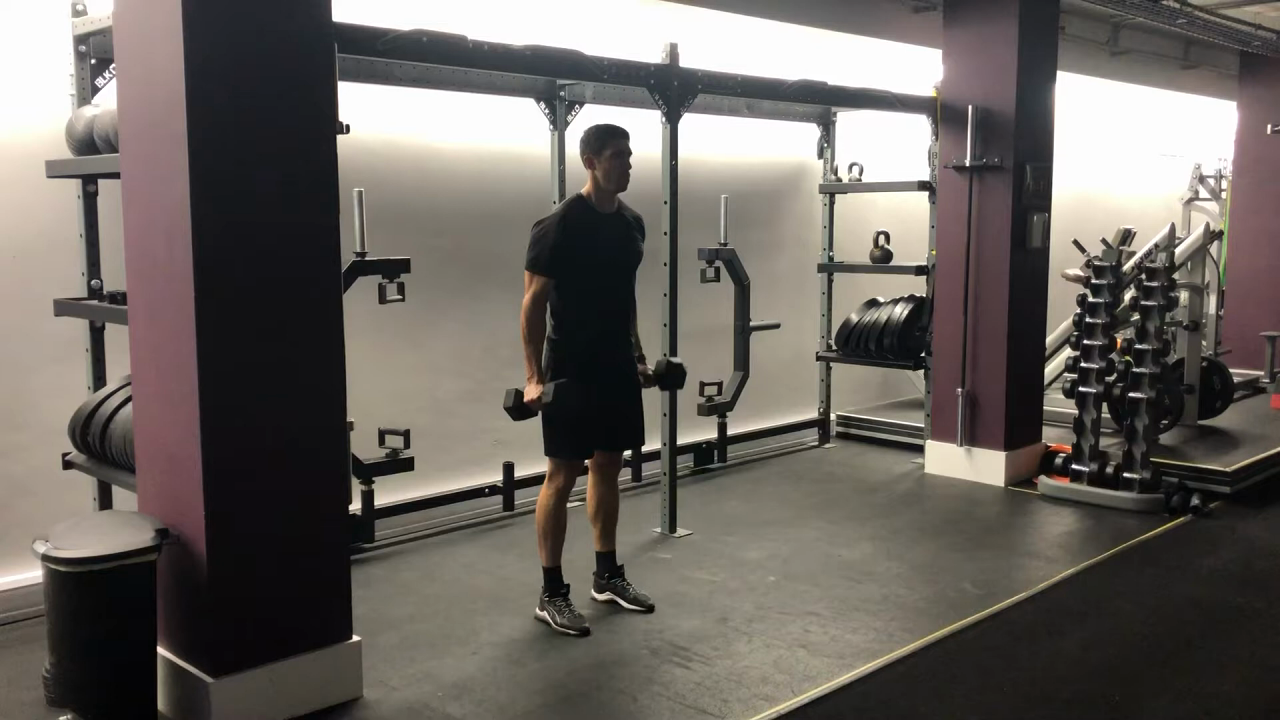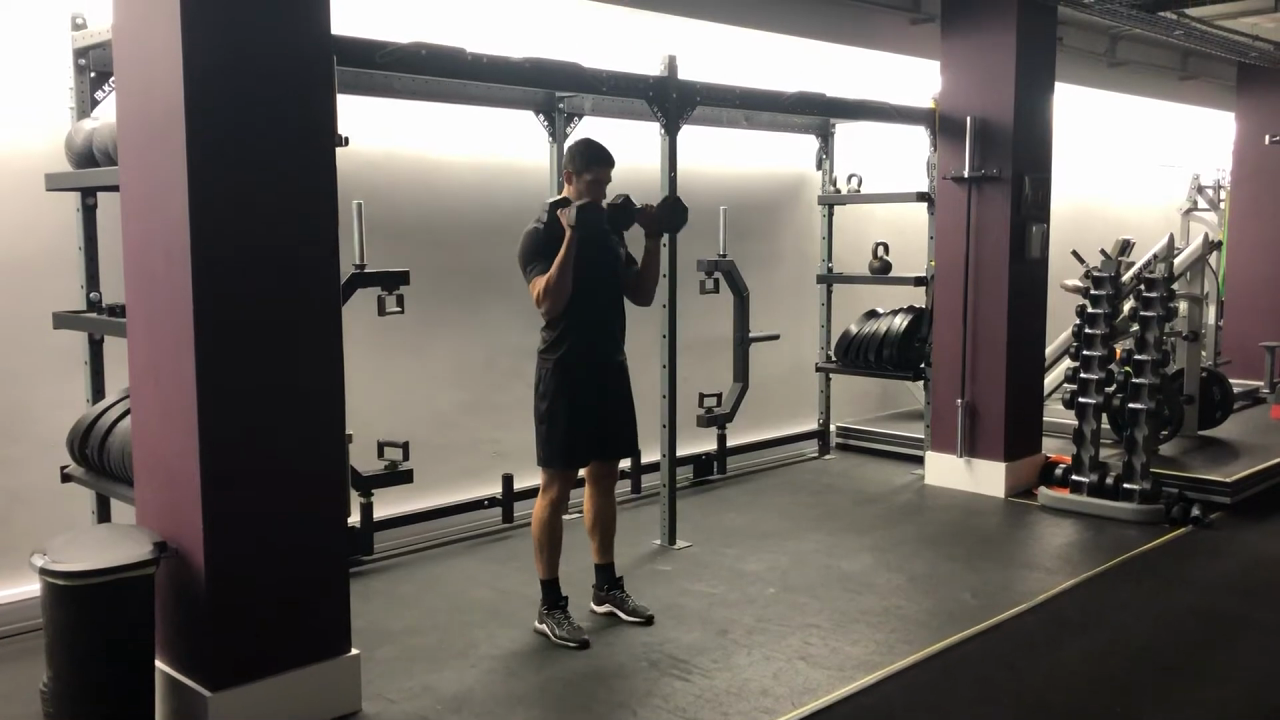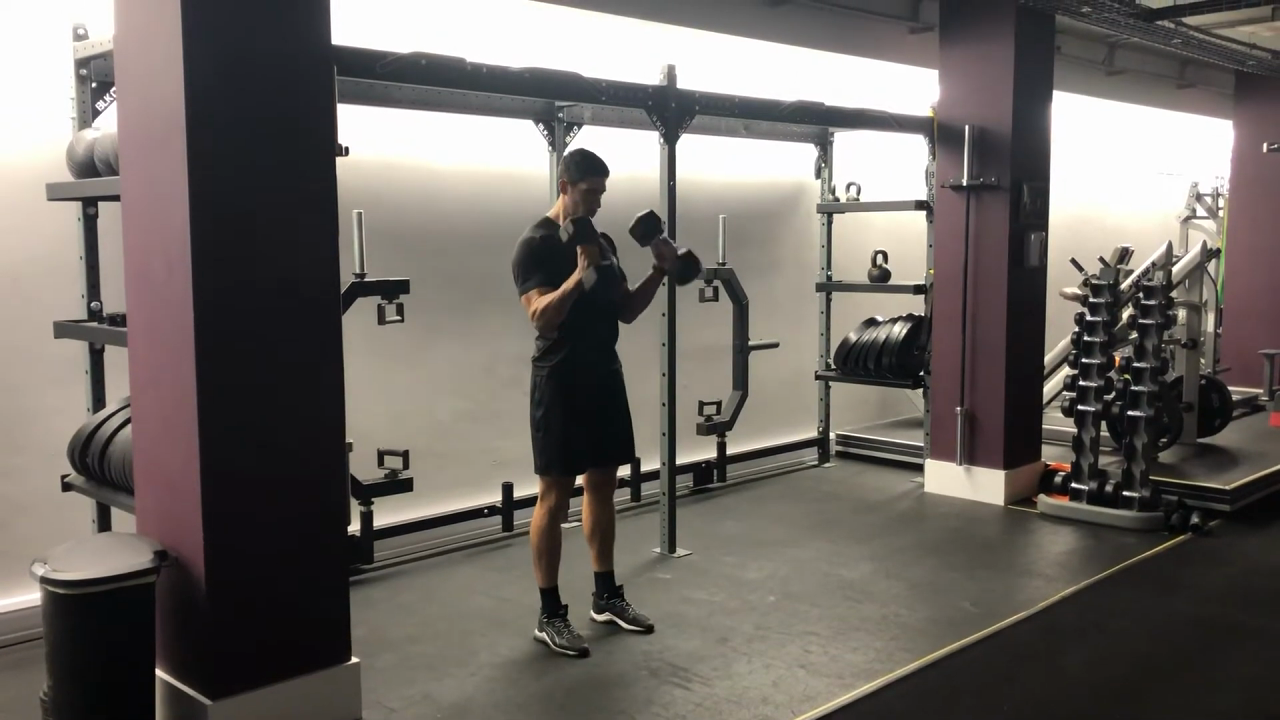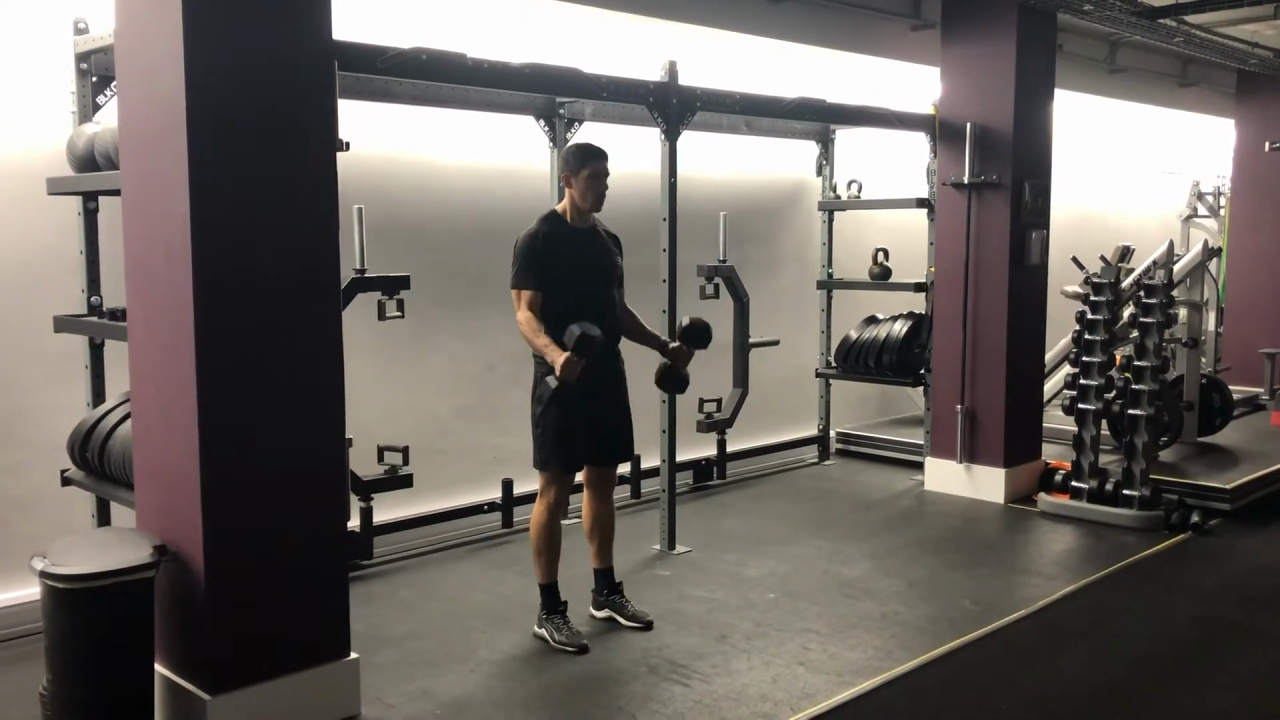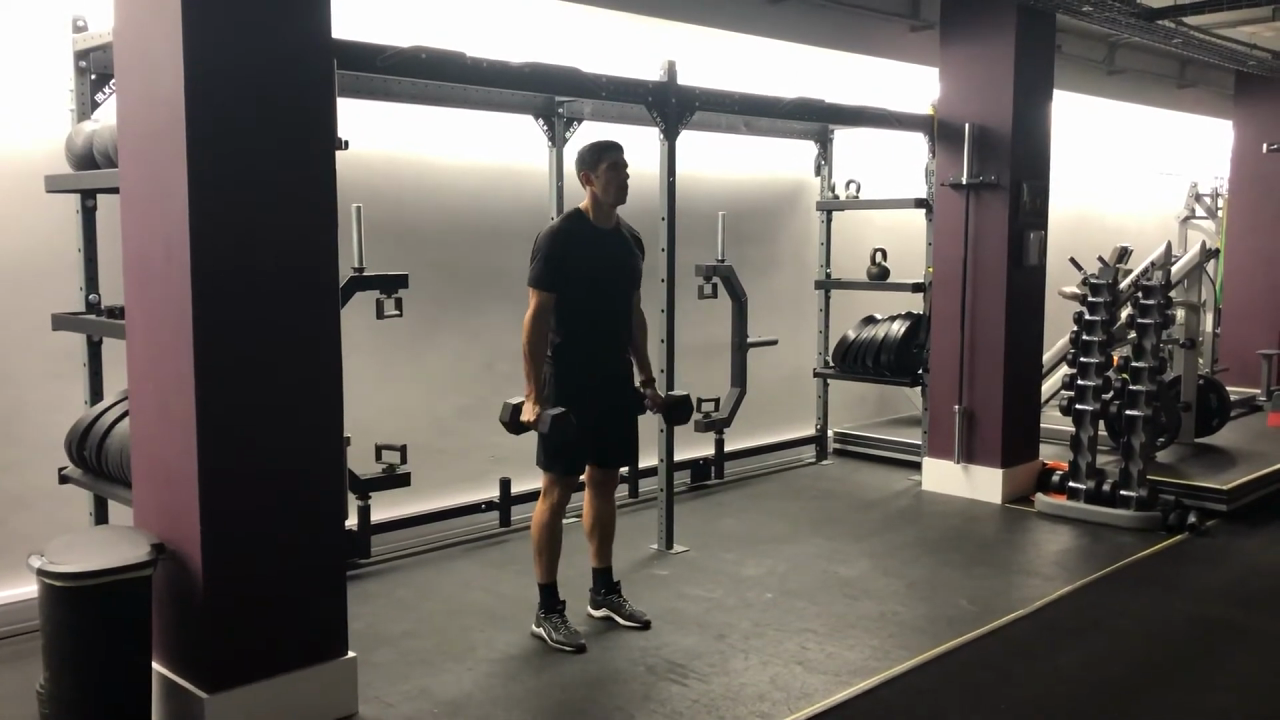
dt=1s
person 1, frame 1
left shoulder: (632, 223)
right shoulder: (561, 225)
right elbow: (533, 302)
left wrist: (638, 356)
right wrist: (534, 376)
left hip: (619, 366)
right hip: (572, 370)
left knee: (608, 469)
right knee: (563, 477)
left ankle: (608, 575)
right ankle: (552, 593)
person 1, frame 2
left shoulder: (609, 233)
right shoulder: (542, 235)
left elbow: (642, 295)
right elbow: (548, 302)
left wrist: (653, 240)
right wrist: (570, 238)
left hip: (610, 370)
right hip: (565, 374)
left knee: (604, 478)
right knee: (557, 488)
left ankle: (606, 587)
right ankle: (550, 606)
person 1, frame 3
left shoulder: (603, 241)
right shoulder: (536, 244)
left elbow: (625, 309)
right elbow: (540, 317)
left wrist: (657, 273)
right wrist: (578, 277)
left hip: (605, 375)
right hip: (561, 381)
left knee: (603, 485)
right knee: (555, 495)
left ankle: (607, 595)
right ankle: (550, 614)
person 1, frame 4
left shoulder: (608, 240)
right shoulder: (539, 239)
right elbow: (525, 313)
left wrist: (663, 346)
right wrist: (556, 355)
left hip: (608, 375)
right hip: (564, 380)
left knee: (603, 483)
right knee: (554, 492)
left ankle: (606, 592)
right ankle: (549, 610)
person 1, frame 5
left shoulder: (629, 240)
right shoulder: (559, 238)
right elbow: (537, 317)
left wrist: (646, 378)
right wrist: (533, 394)
left hip: (616, 380)
right hip: (569, 381)
left knee: (604, 483)
right knee: (557, 491)
left ankle: (603, 591)
right ankle: (547, 610)
